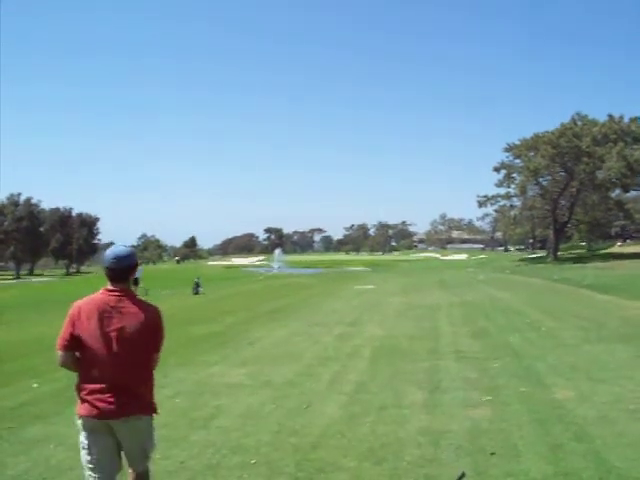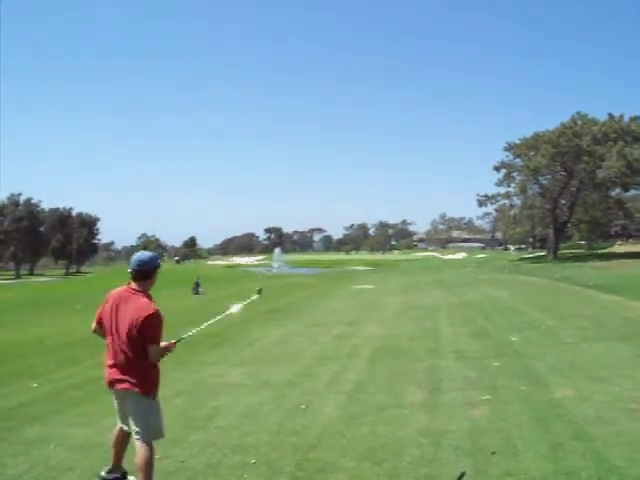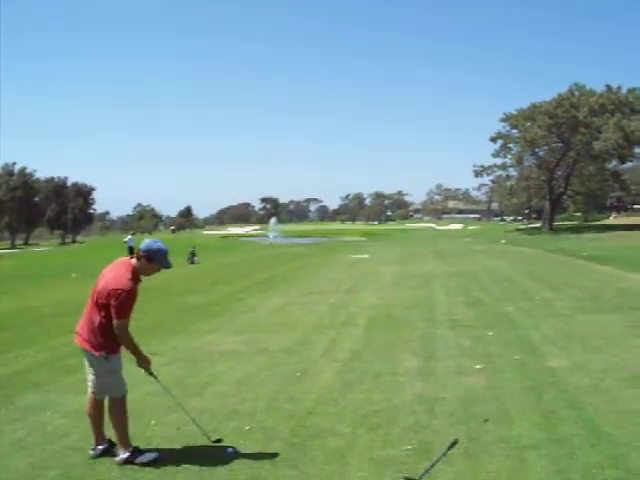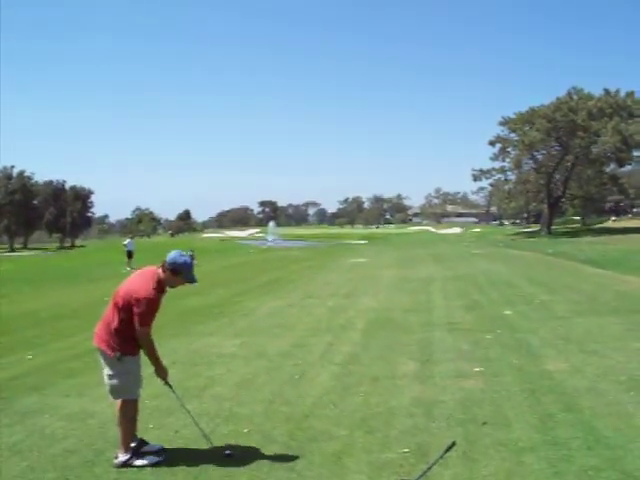
dt=1s
person 1, frame 1
left shoulder: (80, 309)
right shoulder: (150, 314)
left elbow: (64, 360)
right elbow: (152, 363)
left hip: (92, 409)
right hip: (134, 408)
person 1, frame 2
left shoulder: (113, 296)
right shoulder: (149, 311)
left elbow: (97, 328)
right elbow: (154, 356)
right wrist: (165, 347)
left hip: (116, 376)
right hip: (138, 382)
left knee: (125, 425)
right knee: (144, 439)
person 1, frame 3
left shoulder: (122, 263)
right shoulder: (125, 286)
right elbow: (120, 329)
right wrist: (139, 356)
left hip: (91, 336)
right hip: (101, 343)
left knee: (96, 392)
right knee: (117, 396)
left ankle: (99, 443)
right ankle: (125, 450)
person 1, frame 4
left shoulder: (152, 273)
right shoulder: (148, 294)
right elbow: (143, 335)
right wrist: (158, 365)
left hip: (122, 339)
right hip: (116, 345)
left knee: (132, 394)
right knee: (127, 397)
left ankle: (133, 441)
right ankle: (124, 454)
